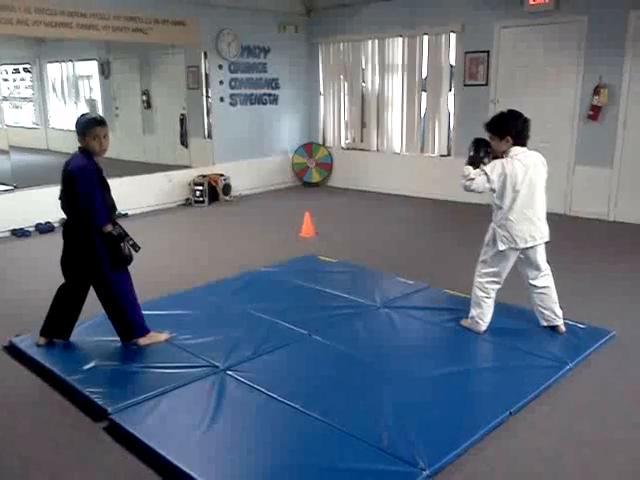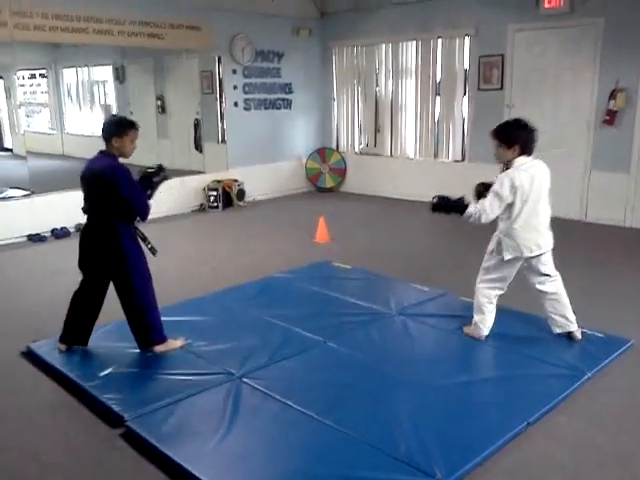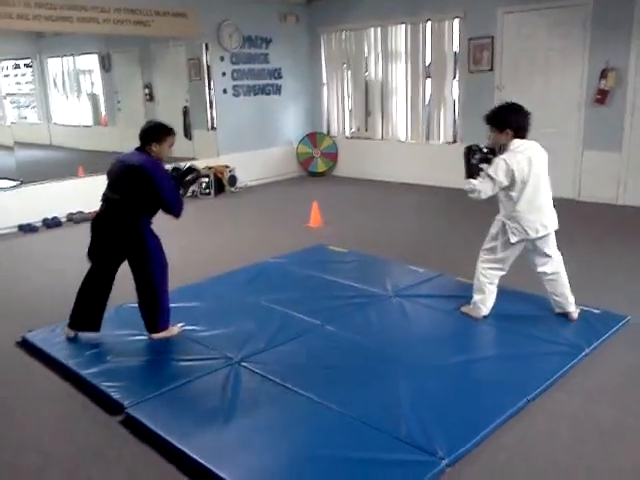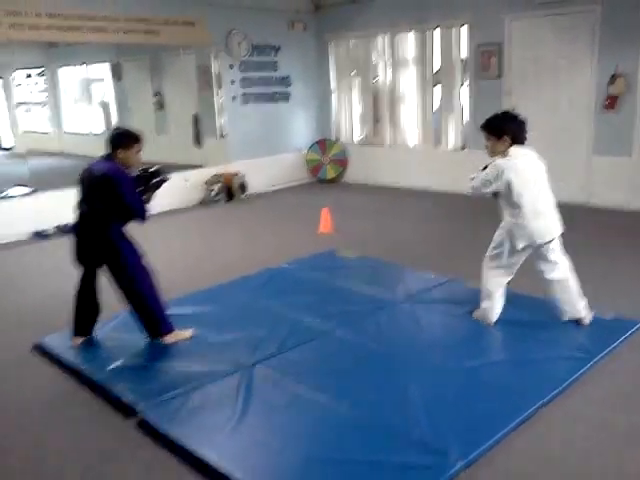
dt=1s
person 1, frame 1
left shoulder: (75, 163)
right shoulder: (85, 168)
right elbow: (94, 211)
right wrist: (112, 234)
left hip: (76, 234)
right hip: (91, 238)
left knee: (75, 284)
right knee: (116, 283)
left ankle: (50, 333)
right ankle: (138, 333)
person 1, frame 2
left shoulder: (92, 165)
right shoulder: (117, 170)
right elbow: (140, 209)
left wrist: (139, 186)
right wrist: (147, 188)
left hip: (94, 235)
right hip: (116, 239)
left knee: (91, 287)
right knee: (138, 287)
left ankle: (69, 339)
right ankle: (155, 340)
person 1, frame 3
left shoulder: (122, 161)
right shoulder: (154, 168)
right elbow: (174, 208)
left wrist: (169, 181)
right wrist: (177, 186)
left hip: (105, 223)
right hip: (132, 227)
left knee: (99, 274)
right knee: (154, 272)
left ankle: (76, 325)
right ankle: (158, 327)
person 1, frame 4
left shoulder: (92, 170)
right shoulder: (118, 175)
right elbow: (136, 213)
left wrist: (135, 187)
right wrist: (143, 194)
left hip: (84, 232)
right hip: (106, 235)
left knee: (89, 280)
right knee: (138, 280)
left ankle: (80, 332)
right ankle: (164, 330)
person 2, frame 1
left shoulder: (501, 166)
right shoulder: (539, 160)
left elbow: (471, 183)
left wrist: (473, 163)
left hip: (507, 233)
right hip: (535, 231)
left knee: (487, 277)
right knee: (540, 276)
left ankle: (477, 321)
right ankle: (555, 321)
person 2, frame 2
left shoulder: (508, 178)
right shoulder: (542, 169)
left elbow: (484, 213)
left wrist: (454, 206)
right wrist: (493, 192)
left hip: (512, 243)
right hip: (539, 240)
left knee: (488, 283)
right knee: (550, 283)
left ankle: (479, 328)
right ankle: (570, 327)
person 2, frame 3
left shoulder: (504, 162)
right shoulder: (538, 150)
left elbow: (478, 191)
left hip: (514, 224)
right hip: (542, 220)
left knee: (489, 263)
right knee: (551, 263)
left ankle: (478, 307)
right ankle: (568, 307)
person 2, frame 4
left shoulder: (501, 166)
right shoulder: (533, 157)
left elbow: (477, 187)
left wrist: (483, 174)
left hip: (519, 229)
right hip: (546, 225)
left knee: (495, 267)
right knee: (557, 269)
left ankle: (488, 313)
right ankle: (579, 312)
